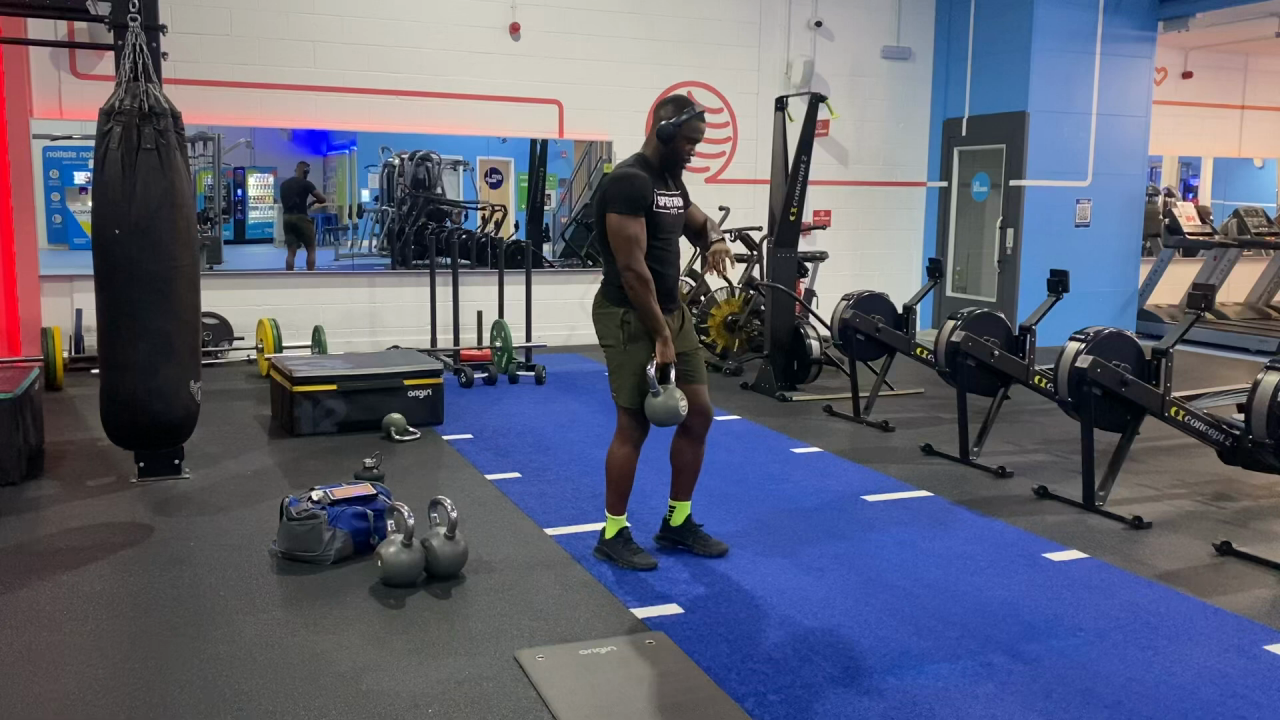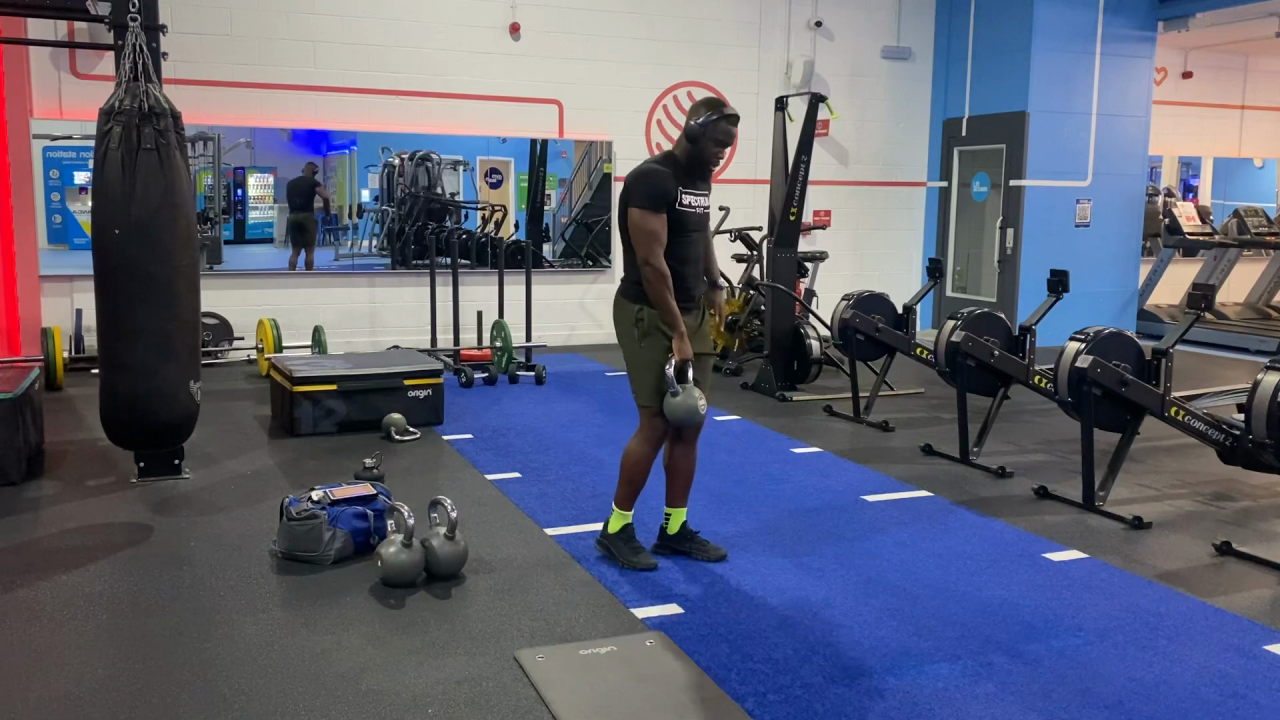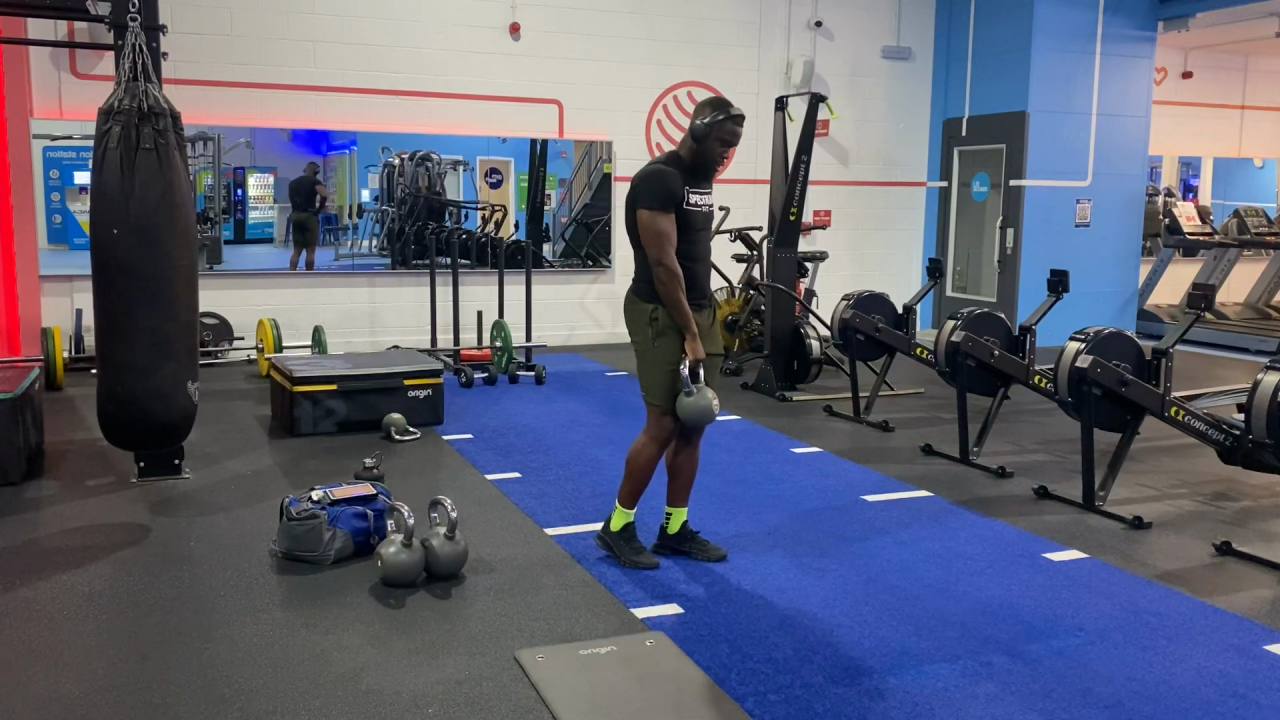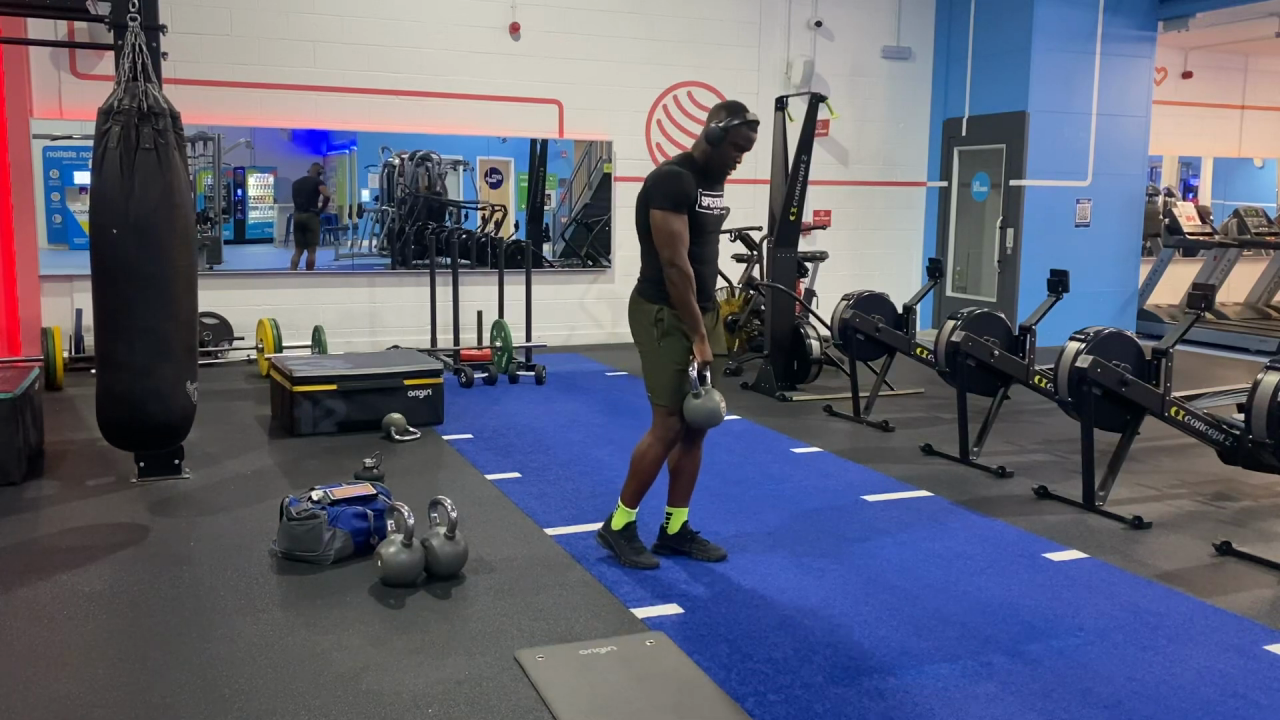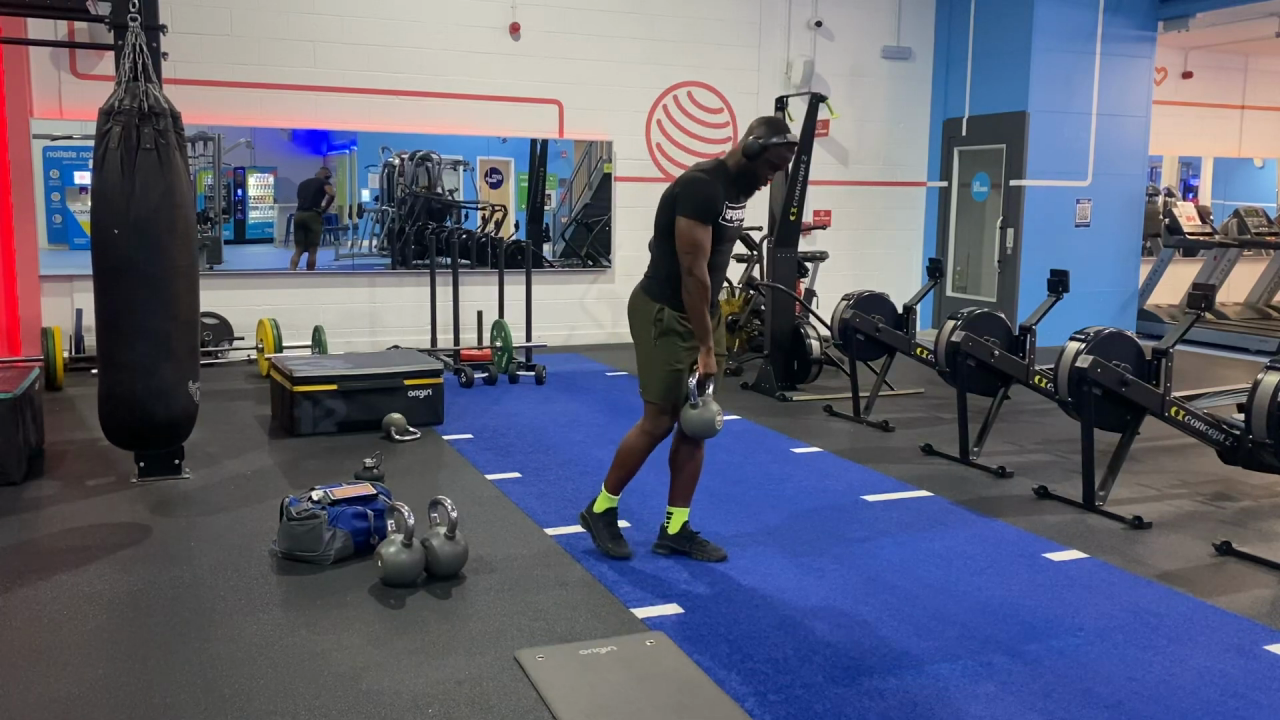
dt=0.5s
person 1, frame 1
left shoulder: (672, 180)
right shoulder: (627, 182)
left elbow: (697, 221)
right elbow: (632, 268)
left wrist: (715, 240)
right wrist: (660, 338)
left hip: (673, 311)
right hip: (630, 318)
left knee: (698, 414)
right knee: (634, 427)
left ankle: (679, 522)
right ankle: (613, 533)
person 1, frame 2
left shoulder: (701, 179)
right shoulder: (651, 179)
right elbow: (651, 263)
left wrist: (714, 290)
right wrist: (676, 334)
left hip: (692, 312)
right hip: (648, 315)
left knee: (690, 423)
right knee: (656, 424)
left ankle: (674, 529)
right ankle: (617, 529)
person 1, frame 3
left shoulder: (702, 178)
right shoulder: (658, 179)
right elbow: (663, 264)
right wrist: (688, 335)
left hip: (700, 310)
right hip: (660, 314)
left knee: (692, 424)
right knee: (663, 425)
left ankle: (675, 529)
right ankle: (618, 526)
person 1, frame 4
left shoulder: (713, 181)
right shoulder: (671, 180)
right elbow: (675, 264)
left wrist: (706, 329)
right wrist: (698, 337)
left hip: (702, 310)
right hip: (665, 314)
left knee: (695, 424)
right knee: (669, 425)
left ankle: (675, 528)
right ankle: (619, 525)
person 1, frame 5
left shoulder: (739, 189)
right shoulder: (701, 187)
right elbow: (693, 273)
left wrist: (710, 337)
right wrist: (706, 348)
left hip: (703, 310)
right hip: (664, 310)
right knee: (659, 421)
left ankle: (675, 528)
right ankle: (601, 510)
